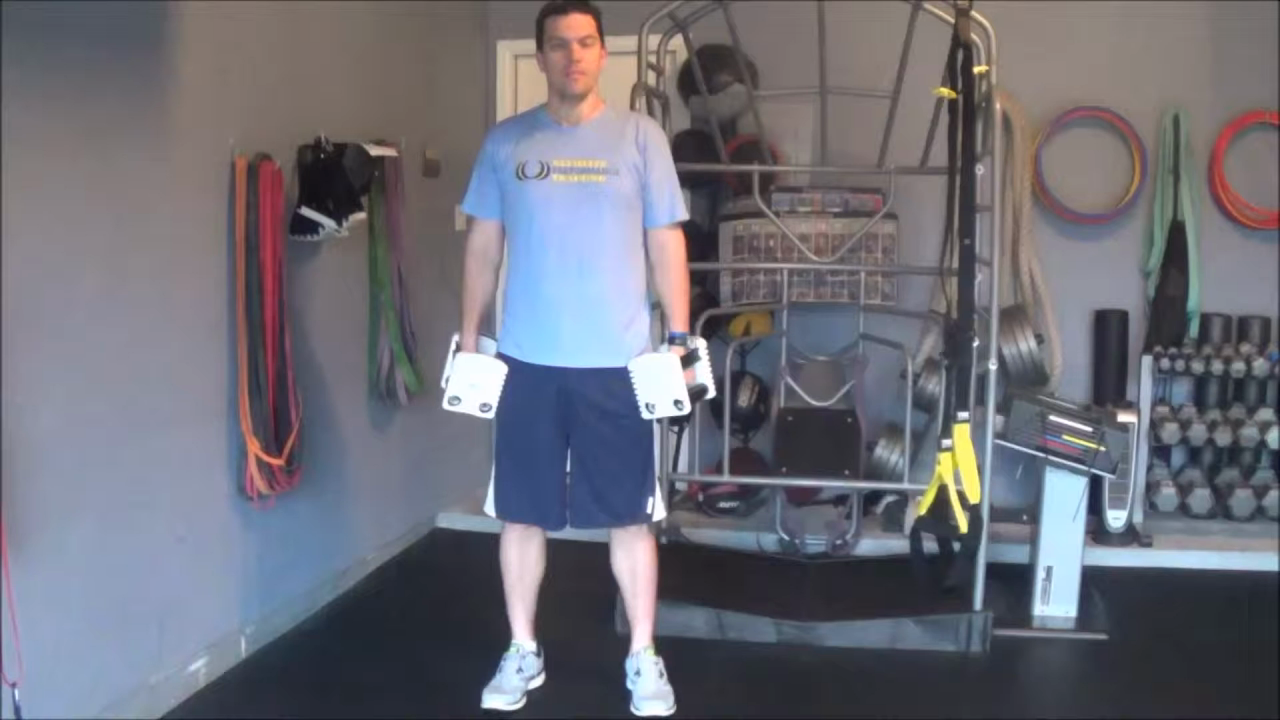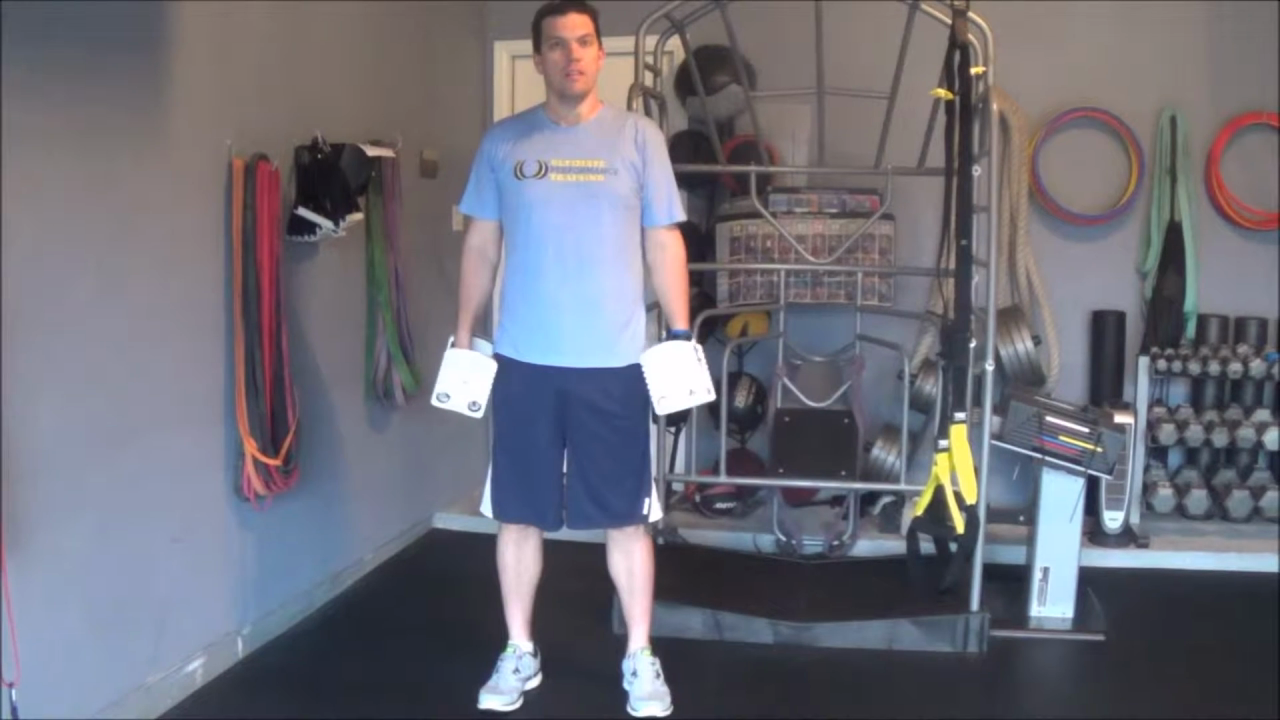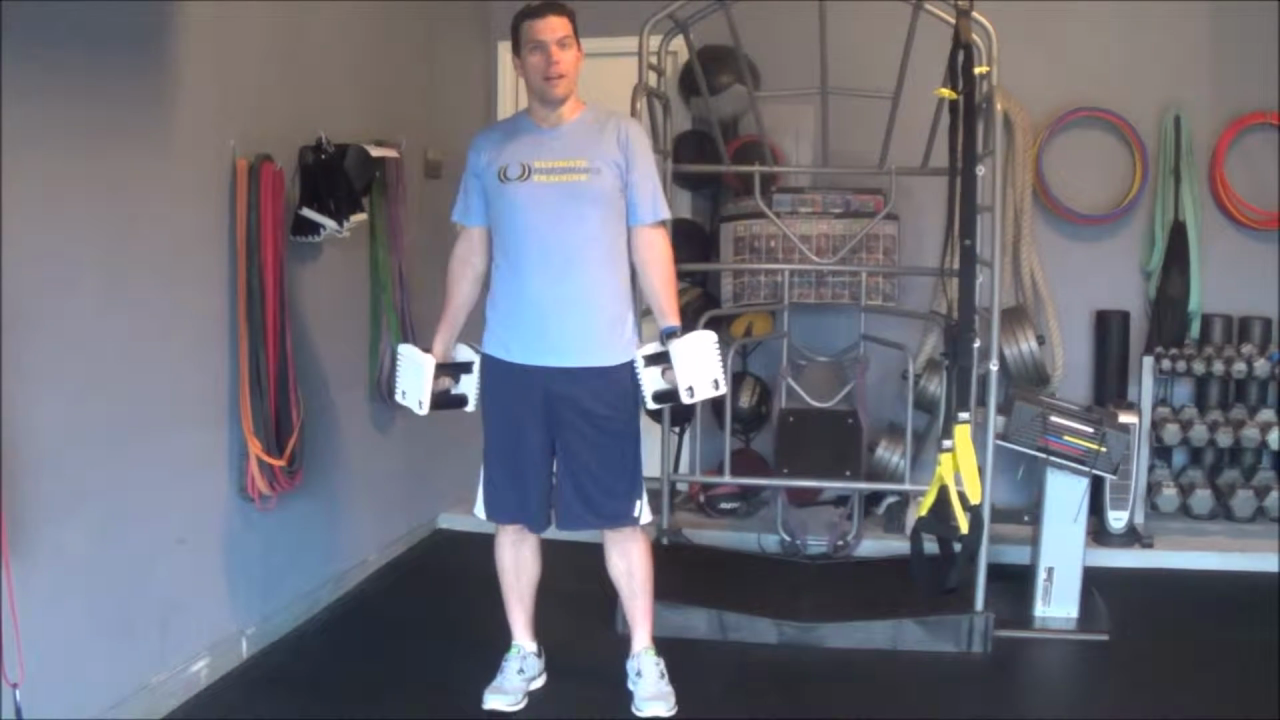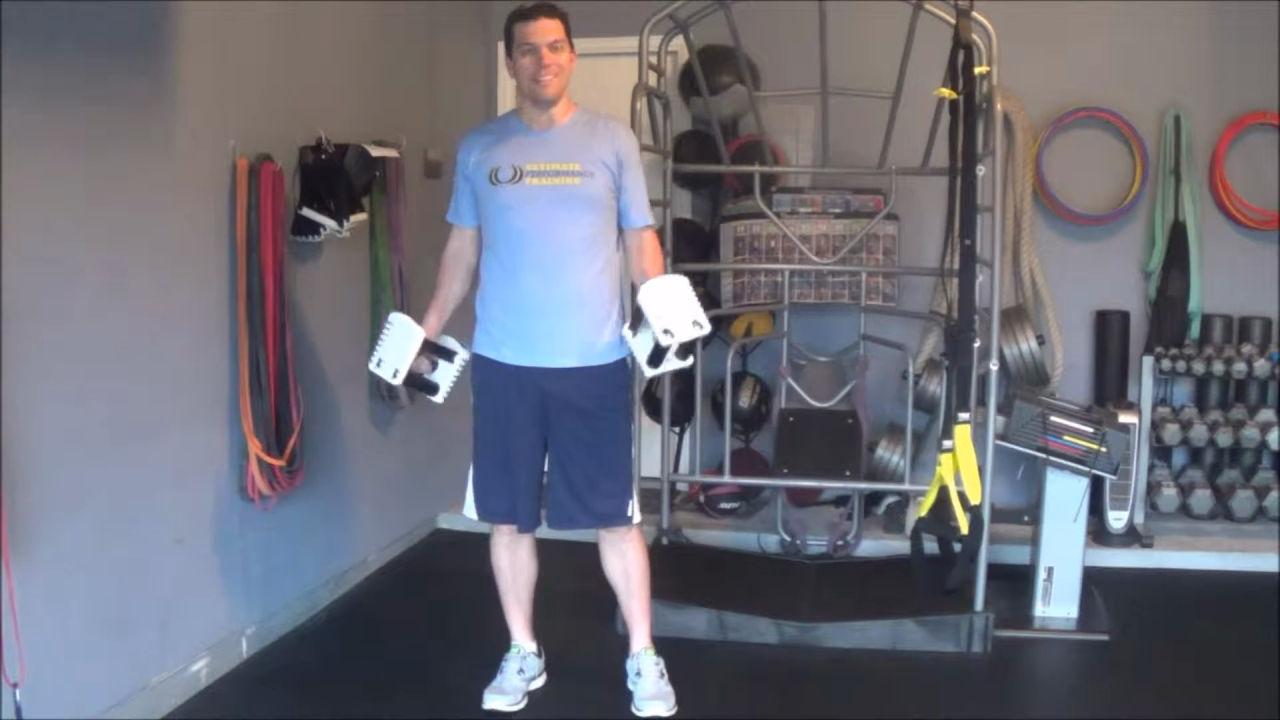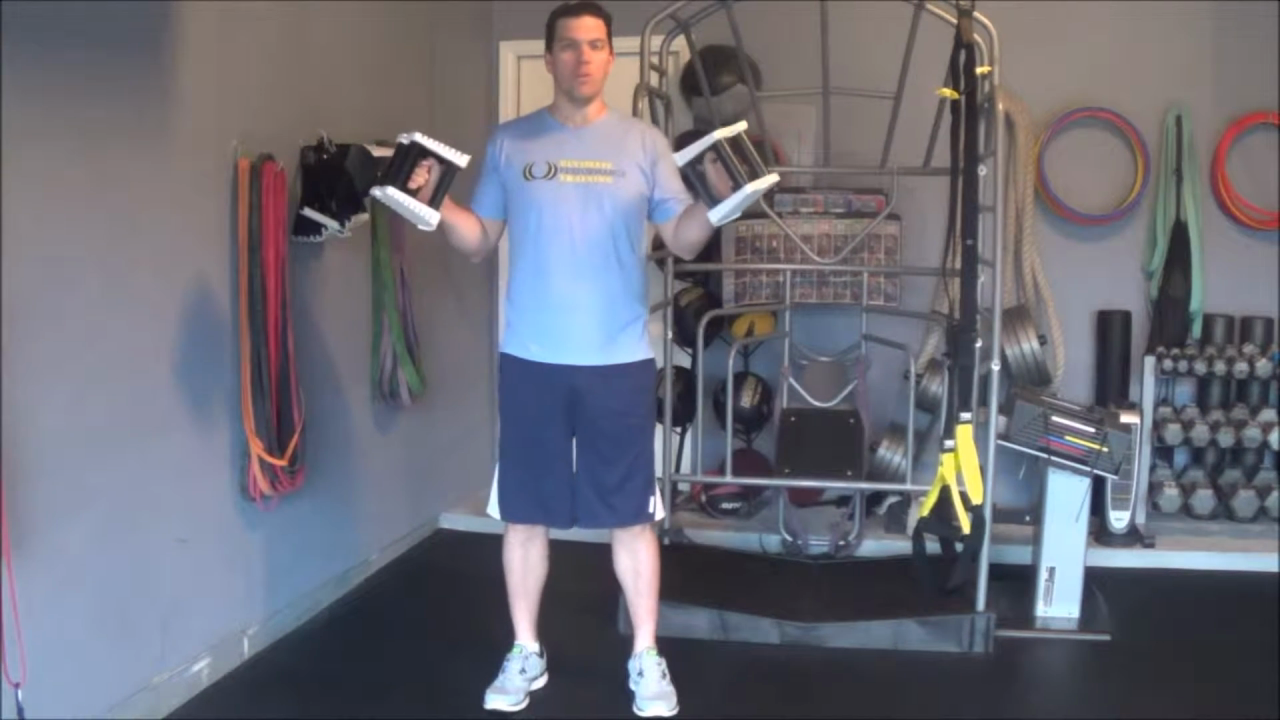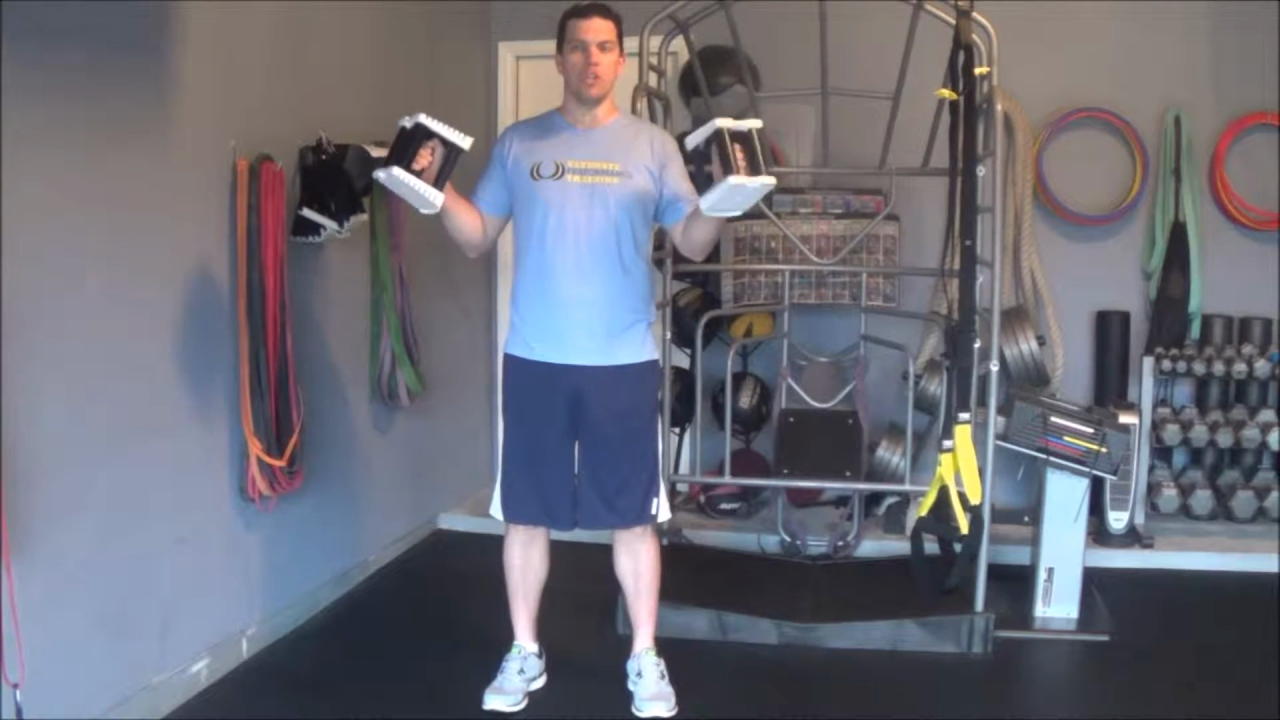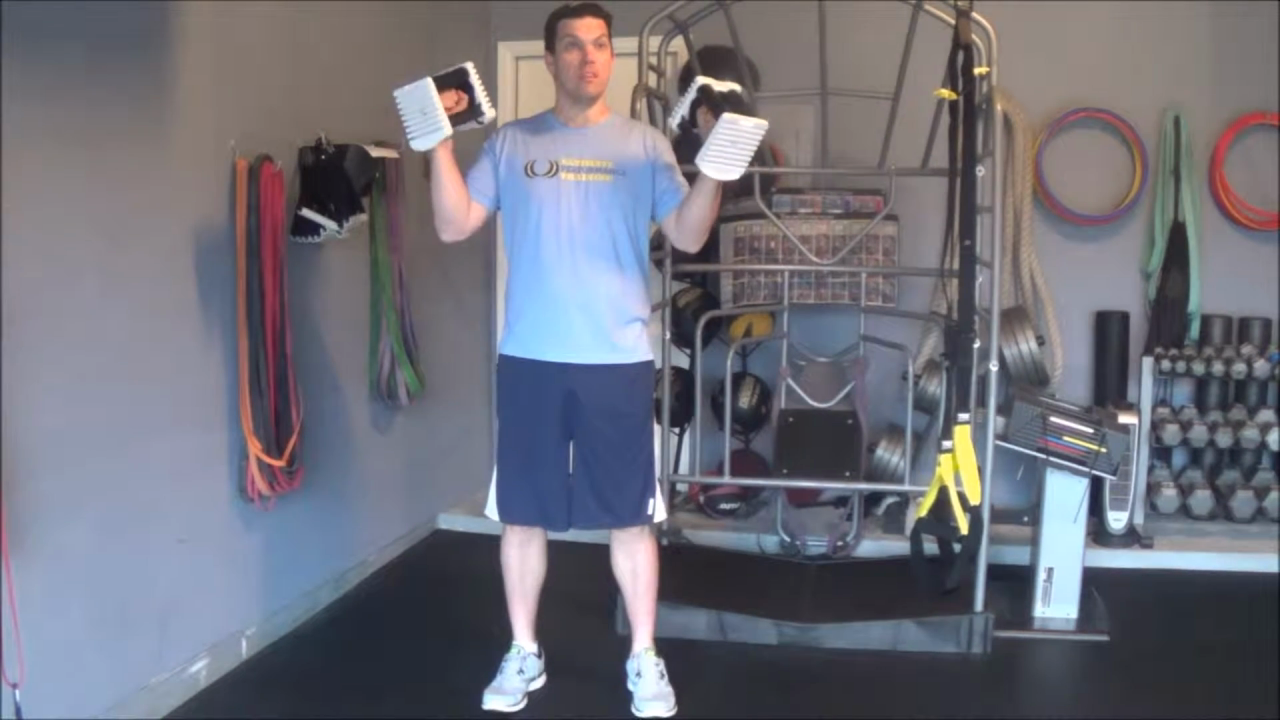
dt=0.7s
person 1, frame 1
left shoulder: (639, 136)
right shoulder: (504, 142)
left elbow: (666, 242)
right elbow: (484, 243)
left wrist: (679, 339)
right wrist: (468, 337)
left hip: (617, 361)
right hip: (525, 360)
left knee: (629, 515)
right knee: (521, 512)
left ankle: (644, 656)
right ankle: (522, 651)
person 1, frame 2
left shoulder: (637, 136)
right shoulder: (503, 141)
left elbow: (663, 241)
right elbow: (480, 243)
left wrist: (680, 335)
right wrist: (462, 336)
left hip: (614, 363)
right hip: (521, 361)
left knee: (625, 516)
right knee: (517, 513)
left ankle: (640, 657)
right ankle: (519, 652)
person 1, frame 3
left shoulder: (621, 136)
right shoulder: (489, 148)
left elbow: (649, 240)
right elbow: (471, 251)
left wrist: (673, 332)
right wrist: (441, 343)
left hip: (602, 362)
right hip: (511, 362)
left knee: (620, 515)
right knee: (513, 514)
left ankle: (643, 657)
right ankle: (523, 653)
person 1, frame 4
left shoulder: (612, 139)
right shoulder: (479, 148)
left elbow: (640, 237)
right elbow: (462, 247)
right wrist: (428, 328)
left hip: (593, 362)
right hip: (503, 362)
left knee: (613, 515)
right knee: (507, 517)
left ankle: (643, 657)
right ankle: (522, 654)
person 1, frame 5
left shoulder: (644, 142)
right shoulder: (509, 143)
left elbow: (682, 240)
right elbow: (479, 240)
right wrist: (431, 202)
left hip: (619, 360)
right hip: (531, 358)
left knee: (631, 514)
right knee: (524, 513)
left ankle: (646, 657)
right ankle: (525, 652)
person 1, frame 6
left shoulder: (652, 145)
right shoulder: (518, 143)
left elbow: (691, 243)
right elbow: (477, 237)
right wrist: (435, 188)
left hip: (623, 362)
right hip: (535, 360)
left knee: (633, 516)
right knee: (525, 513)
left ankle: (645, 658)
right ankle: (524, 653)
person 1, frame 7
left shoulder: (645, 143)
right shoulder: (510, 143)
left elbow: (688, 236)
right elbow: (453, 226)
right wrist: (439, 142)
left hip: (619, 360)
right hip: (530, 358)
left knee: (630, 516)
right knee: (522, 513)
left ankle: (644, 658)
right ankle: (523, 654)
